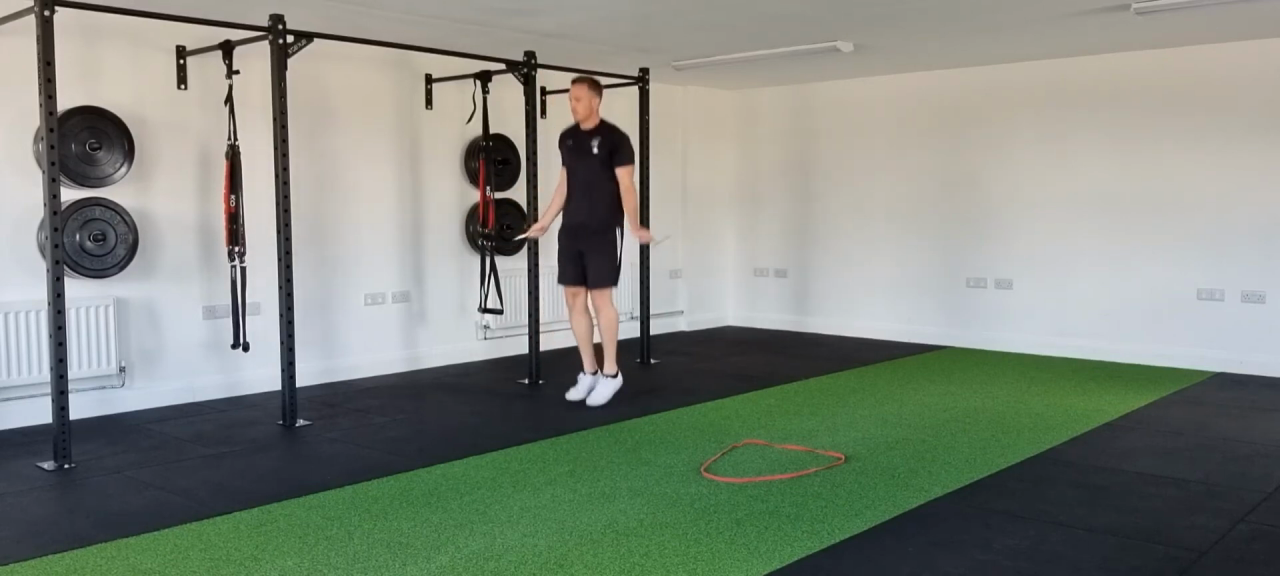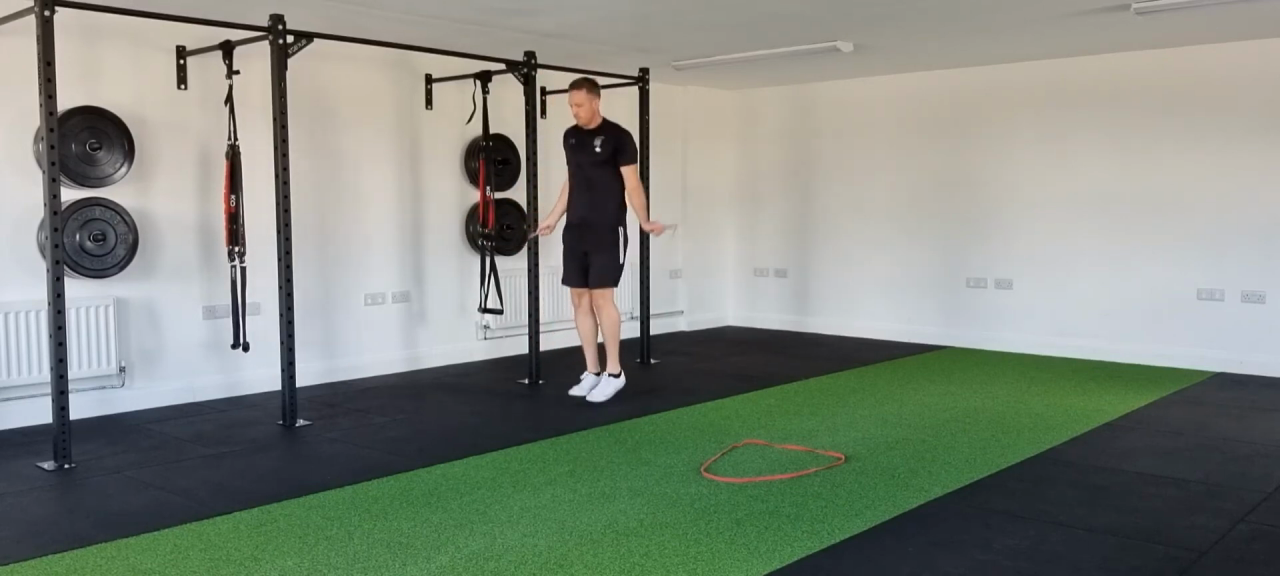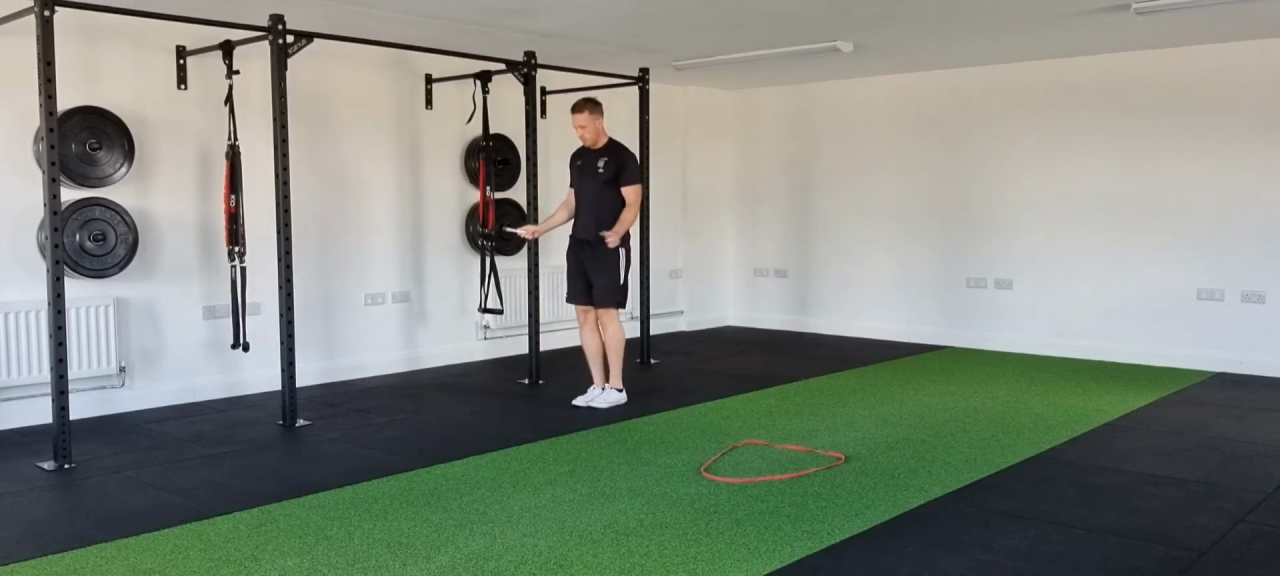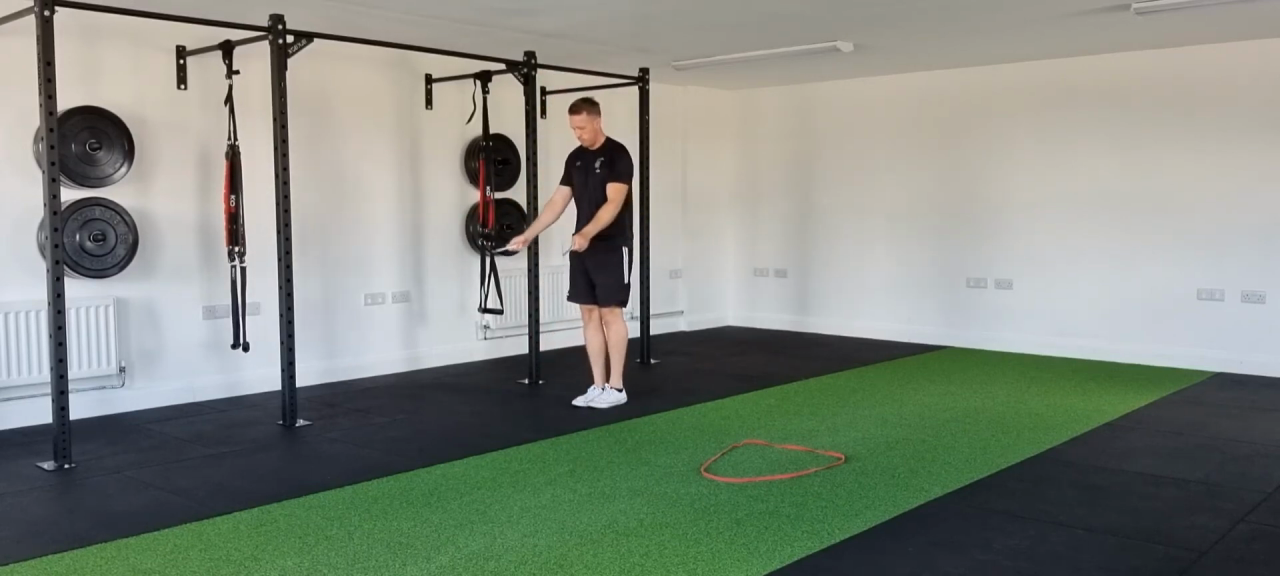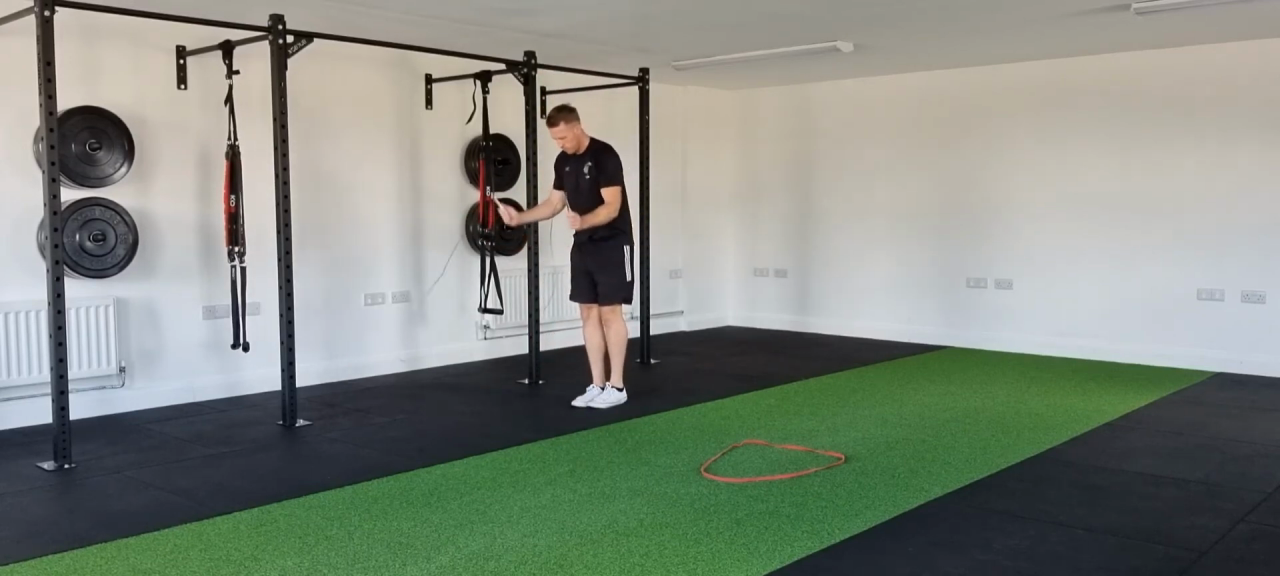
dt=0.5s
person 1, frame 1
left shoulder: (616, 138)
right shoulder: (567, 138)
left elbow: (626, 185)
left wrist: (635, 225)
right wrist: (544, 221)
left hip: (605, 231)
right hip: (572, 229)
left knee: (600, 298)
right knee: (574, 298)
left ankle: (610, 373)
right ankle: (589, 372)
person 1, frame 2
left shoulder: (617, 136)
right shoulder: (570, 137)
left elbow: (632, 183)
left wrist: (644, 221)
right wrist: (553, 218)
left hip: (608, 229)
right hip: (576, 228)
left knee: (602, 297)
right knee: (579, 298)
left ankle: (614, 371)
right ankle: (592, 372)
person 1, frame 3
left shoulder: (621, 156)
right shoulder: (577, 158)
left elbow: (632, 203)
left wrist: (617, 233)
right wrist: (540, 228)
left hip: (608, 250)
right hip: (579, 247)
left knee: (606, 316)
right knee: (585, 317)
left ankle: (616, 388)
right ankle: (598, 385)
person 1, frame 4
left shoulder: (617, 155)
right shoulder: (575, 158)
left elbow: (613, 203)
right elbow: (557, 203)
left wrist: (586, 235)
right wrist: (527, 236)
left hip: (612, 247)
right hip: (582, 248)
left knee: (611, 314)
right knee: (589, 315)
left ankle: (616, 387)
right ankle: (598, 386)
person 1, frame 5
left shoulder: (605, 155)
right shoulder: (563, 162)
left elbow: (612, 207)
right elbow: (555, 203)
left wrist: (583, 221)
right wrist: (520, 217)
left hip: (612, 245)
right hip: (583, 246)
left knee: (610, 312)
right knee: (589, 313)
left ankle: (616, 386)
right ankle: (597, 385)
